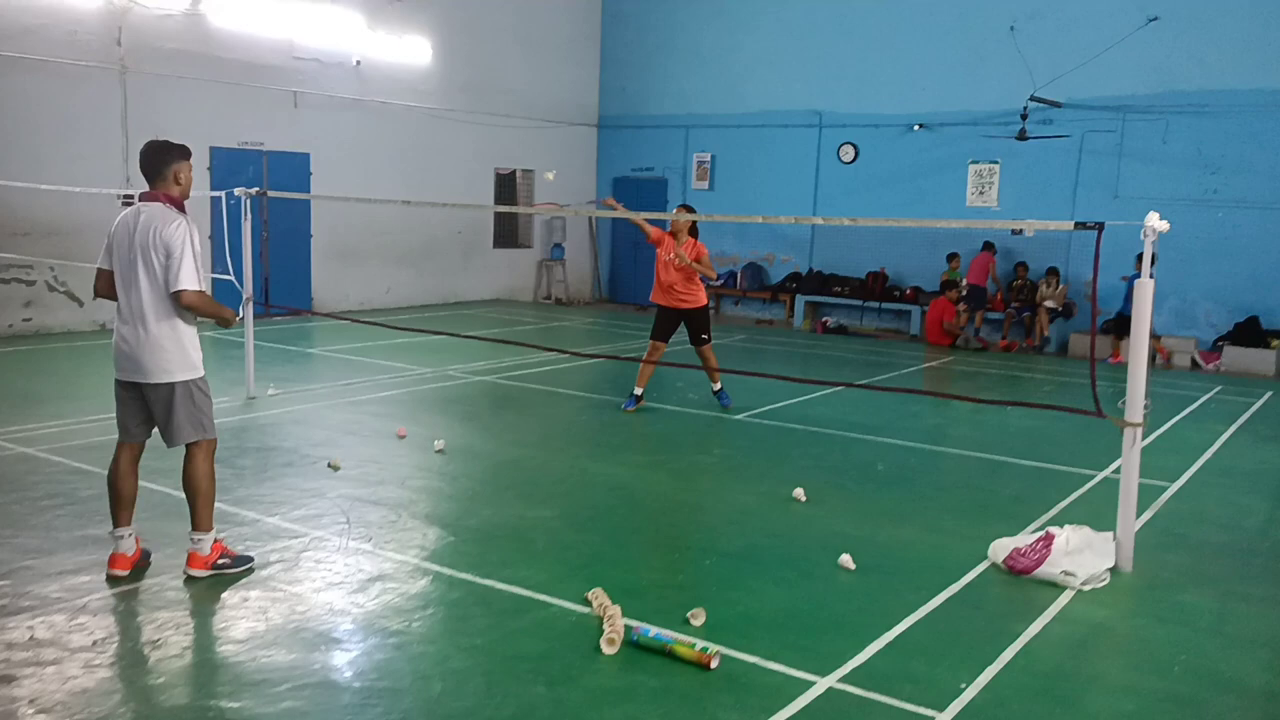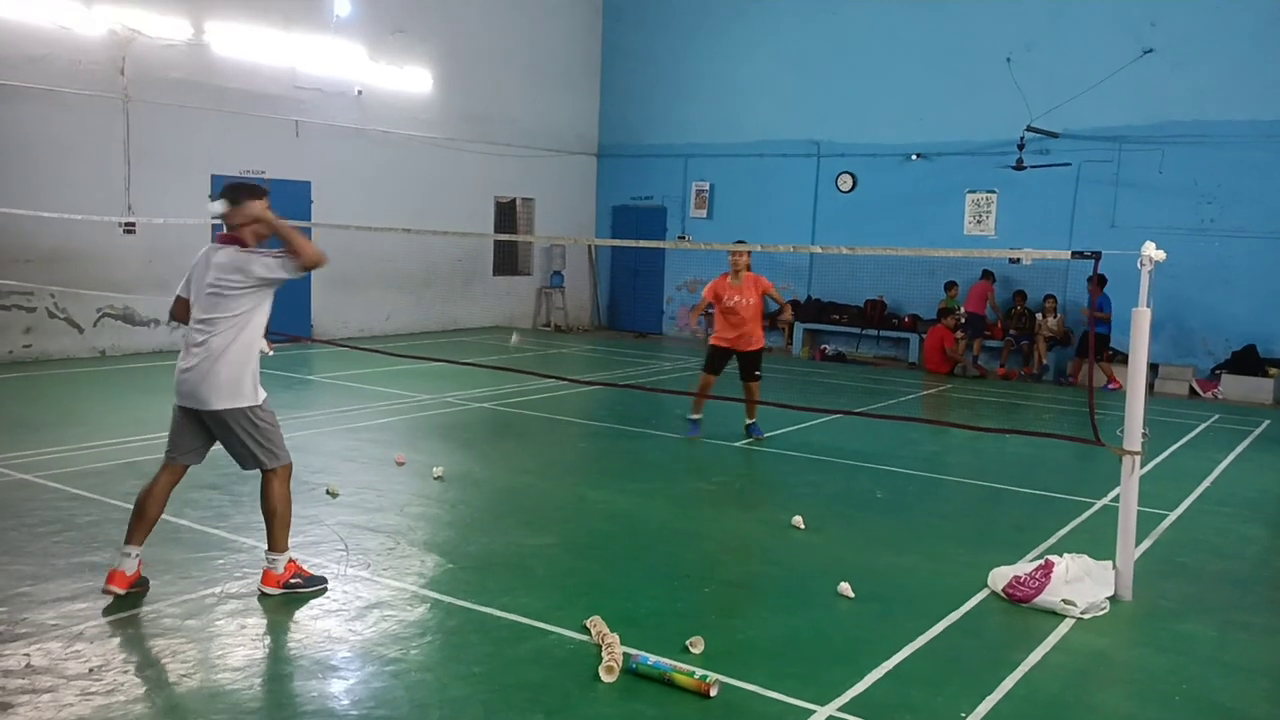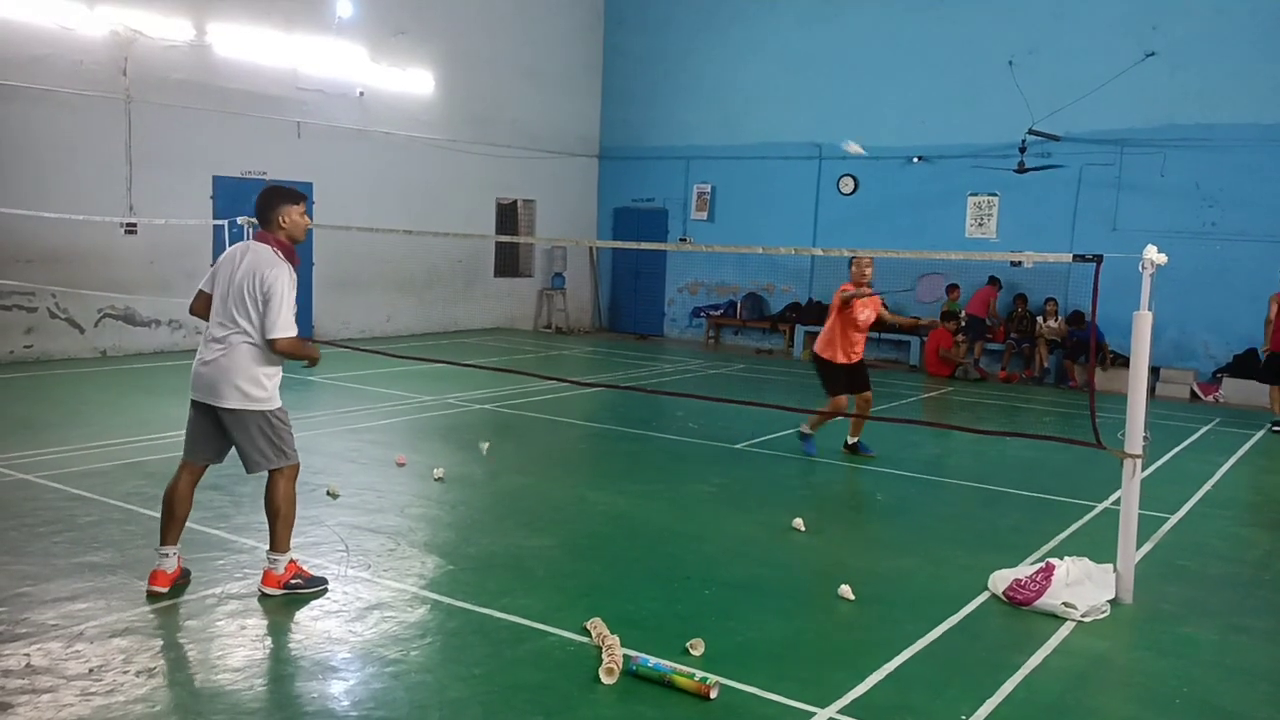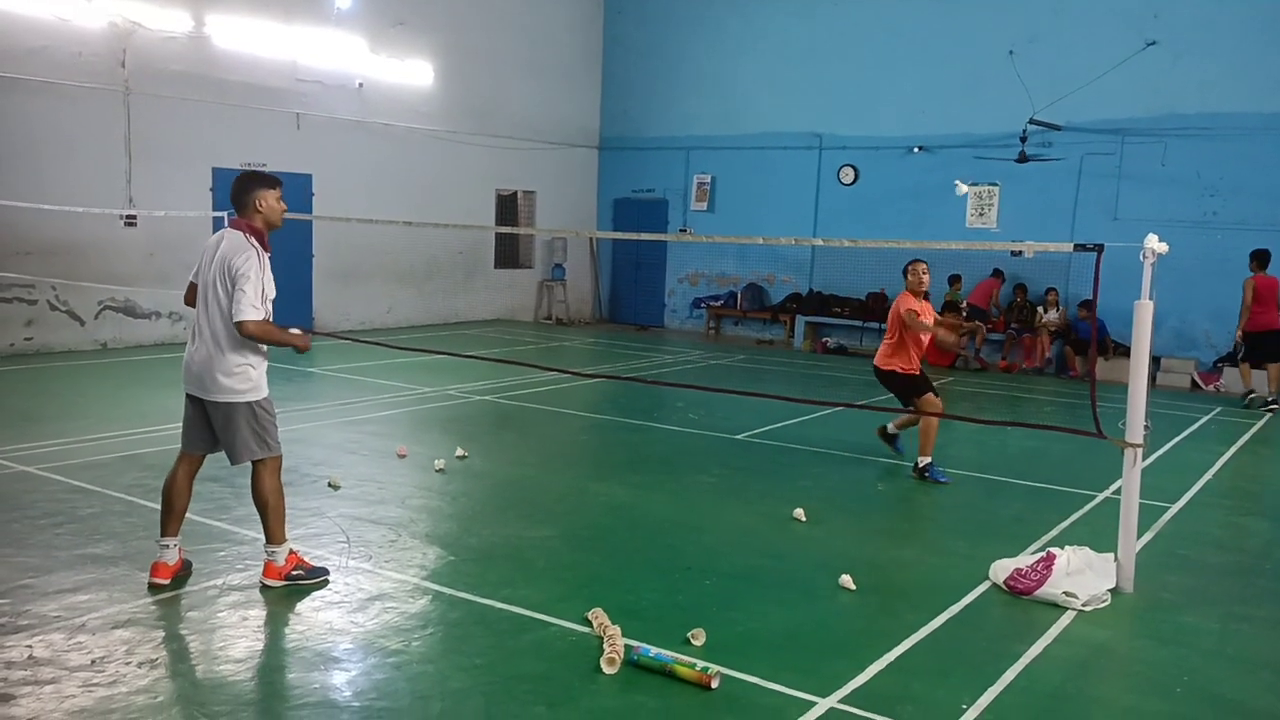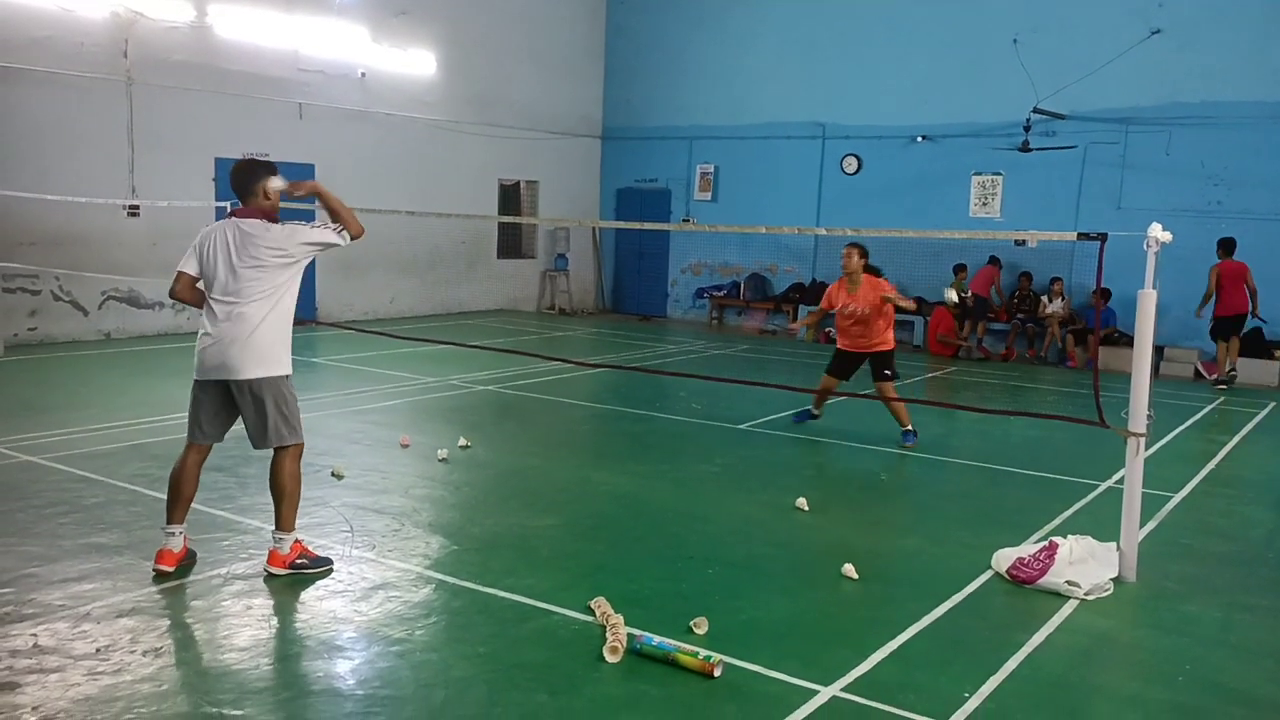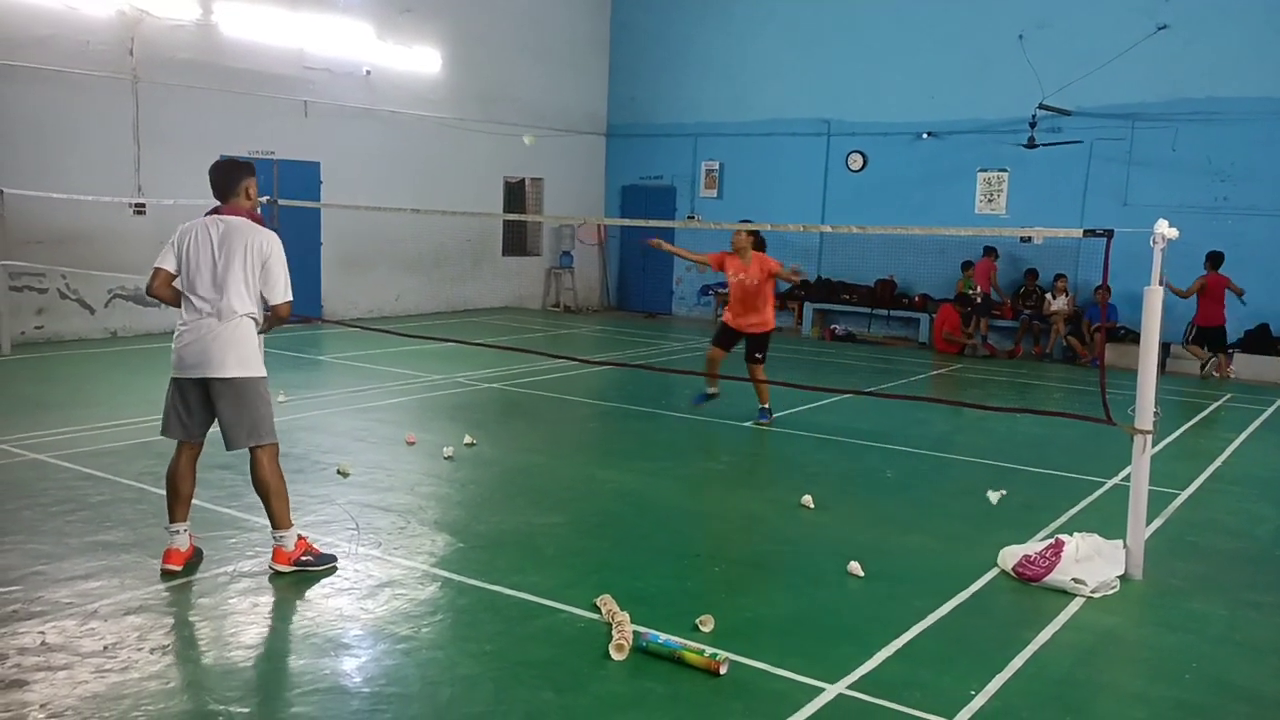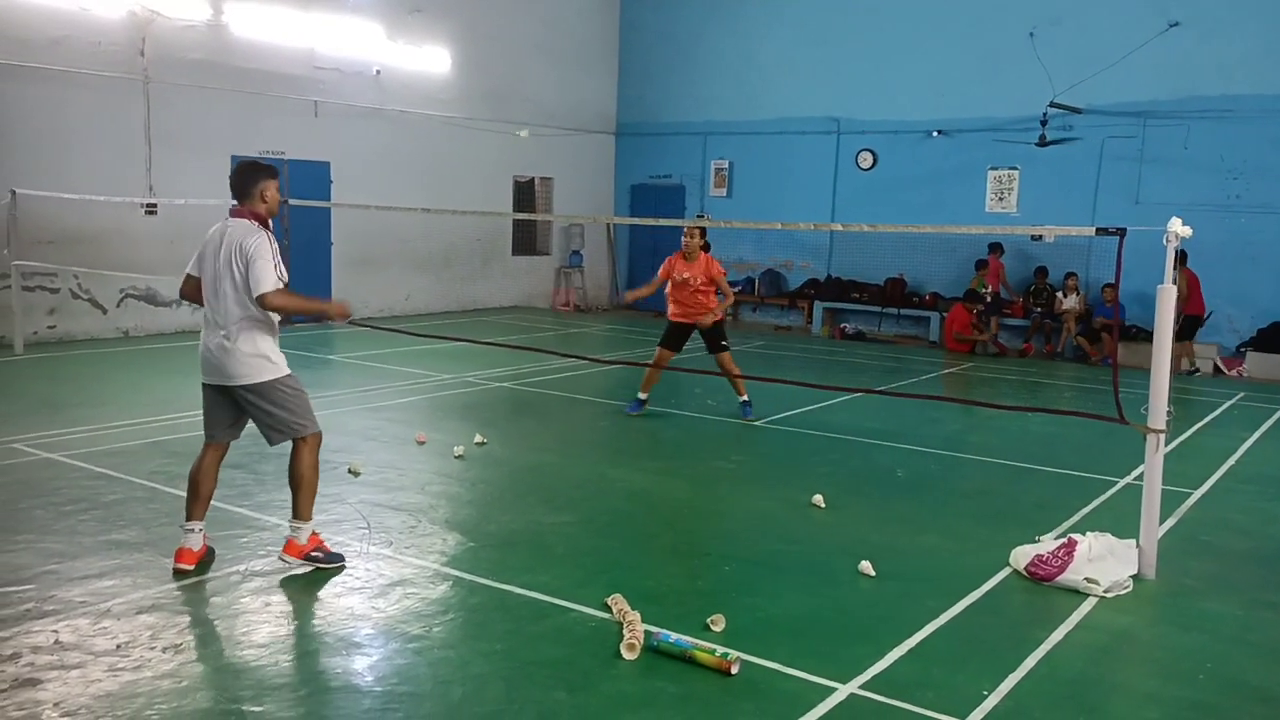
dt=0.5s
person 1, frame 1
left shoulder: (123, 221)
right shoulder: (176, 224)
left elbow: (104, 287)
right elbow: (188, 298)
right wrist: (224, 315)
left hip: (130, 357)
right hip: (173, 360)
left knee: (130, 447)
right knee: (201, 445)
left ankle: (124, 549)
right ankle: (203, 551)
person 1, frame 2
left shoulder: (207, 258)
right shoulder: (250, 262)
left elbow: (179, 312)
right elbow: (314, 259)
right wrist: (268, 221)
left hip: (192, 385)
right hip: (233, 391)
left knee: (171, 470)
right knee: (278, 469)
left ankle: (125, 568)
right ankle: (278, 569)
person 1, frame 3
left shoulder: (234, 254)
right shoulder: (278, 270)
left elbow: (199, 307)
right elbow: (282, 343)
right wrist: (311, 353)
left hip: (208, 380)
right hip: (249, 389)
left knee: (190, 468)
right knee: (284, 469)
left ankle: (165, 566)
right ankle: (278, 569)
person 1, frame 4
left shoulder: (218, 241)
right shoulder: (249, 255)
left elbow: (192, 297)
right elbow: (248, 326)
right wrist: (293, 339)
left hip: (201, 373)
right hip: (236, 379)
left knee: (188, 459)
right knee: (267, 462)
left ankle: (167, 558)
right ankle: (278, 561)
person 1, frame 5
left shoulder: (211, 234)
right shoulder: (285, 237)
left elbow: (179, 290)
right elbow: (353, 230)
right wrist: (318, 191)
left hip: (212, 358)
right hip: (259, 364)
left knee: (196, 447)
right knee: (289, 448)
left ankle: (171, 546)
right ankle: (284, 549)
person 1, frame 6
left shoulder: (188, 233)
right shoulder: (264, 239)
left elbow: (156, 287)
right elbow: (281, 310)
right wrist: (262, 323)
left hip: (189, 356)
right hip: (236, 358)
left knee: (187, 447)
right knee: (264, 448)
left ankle: (177, 544)
right ankle: (287, 546)
person 1, frame 7
left shoulder: (217, 234)
right shoulder: (255, 237)
left elbow: (188, 291)
right elbow: (270, 299)
right wrist: (324, 308)
left hip: (217, 362)
right hip: (256, 362)
left knee: (214, 446)
right knee: (307, 438)
left ankle: (191, 543)
right ankle: (301, 538)
person 2, frame 1
left shoulder: (697, 248)
right shoulder: (662, 238)
left elbow: (713, 276)
right elbow: (640, 223)
left wrist: (689, 262)
right wrist: (617, 207)
left hip: (694, 305)
right hip: (666, 304)
left knee: (704, 351)
right knee: (655, 349)
left ankle: (718, 389)
right ankle: (637, 394)
person 2, frame 2
left shoulder: (758, 282)
right shoulder: (717, 283)
left elbow: (783, 303)
right elbow: (700, 307)
left wrist: (786, 313)
right wrist: (693, 321)
left hip: (751, 343)
right hip: (721, 341)
left knee: (751, 387)
right knee: (706, 382)
left ankle: (751, 423)
right ankle: (694, 418)
person 2, frame 3
left shoulder: (874, 298)
right shoulder: (845, 292)
left elbow: (888, 318)
right elbow: (846, 296)
left wrist: (917, 322)
right wrist: (860, 293)
left hip: (854, 356)
right hip: (830, 355)
left knee: (866, 400)
right knee: (839, 405)
left ankle: (852, 441)
right ankle: (807, 430)
person 2, frame 4
left shoulder: (925, 305)
right shoulder: (905, 301)
left elbow: (940, 321)
right elbow: (912, 322)
left wrist: (965, 325)
right wrist: (941, 334)
left hip: (910, 367)
right hip: (892, 367)
left knee: (933, 409)
right knee: (932, 407)
left ankle: (890, 430)
right ankle: (924, 464)
person 2, frame 5
left shoulder: (877, 286)
right shoulder: (835, 289)
left elbow: (911, 306)
right elbow: (818, 314)
left wrist: (902, 303)
right wrist: (800, 324)
left hip: (879, 346)
right hip: (848, 345)
left knee: (885, 393)
right knee: (827, 386)
left ankle: (908, 429)
right ankle: (814, 411)
person 2, frame 6
left shoulder: (765, 262)
right shoulder: (726, 258)
left elbow: (789, 277)
right elbow: (695, 257)
left wrist: (794, 278)
right wrist: (667, 247)
left hip: (760, 324)
right hip: (732, 320)
left knee: (755, 370)
right knee: (712, 356)
left ankle: (765, 409)
right ankle: (711, 391)
person 2, frame 7
left shoulder: (709, 264)
right shoulder: (672, 261)
left elbow: (729, 296)
right elbow: (653, 286)
left wrist: (714, 315)
right wrist: (633, 295)
left hip: (708, 319)
right hip: (678, 317)
left knee: (725, 363)
right knee: (660, 359)
left ankle: (744, 401)
right ankle: (642, 398)
